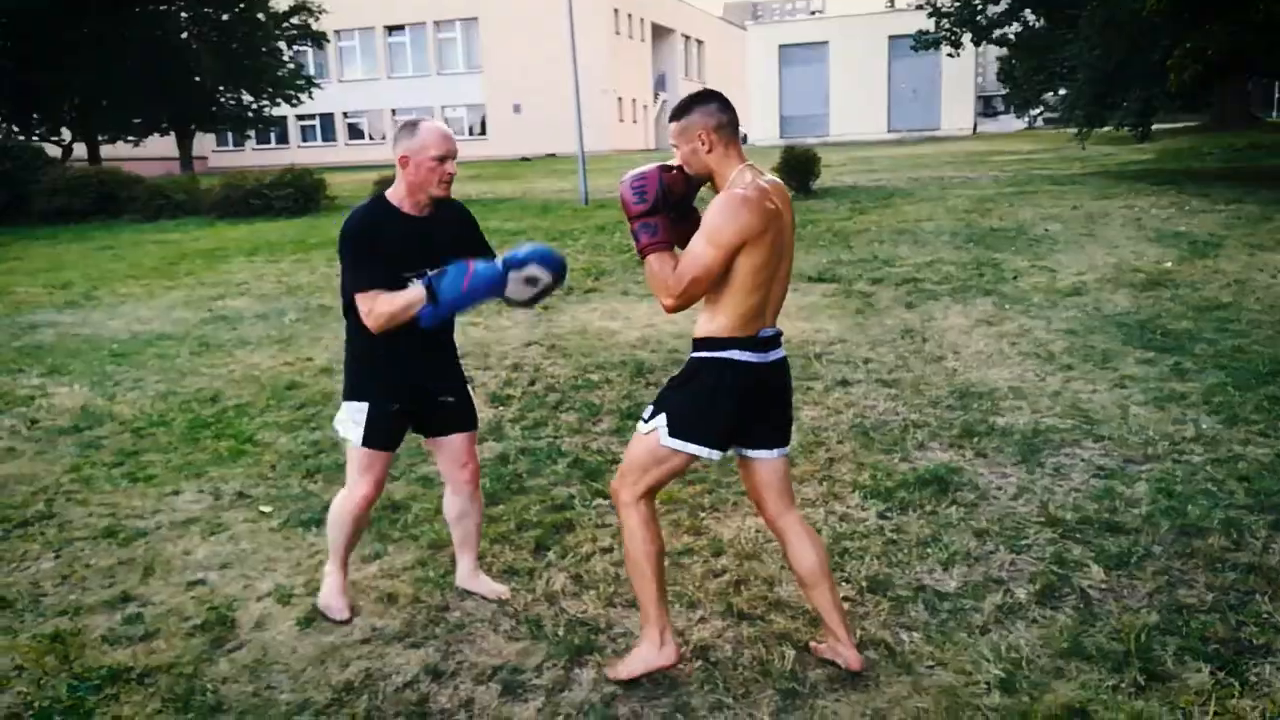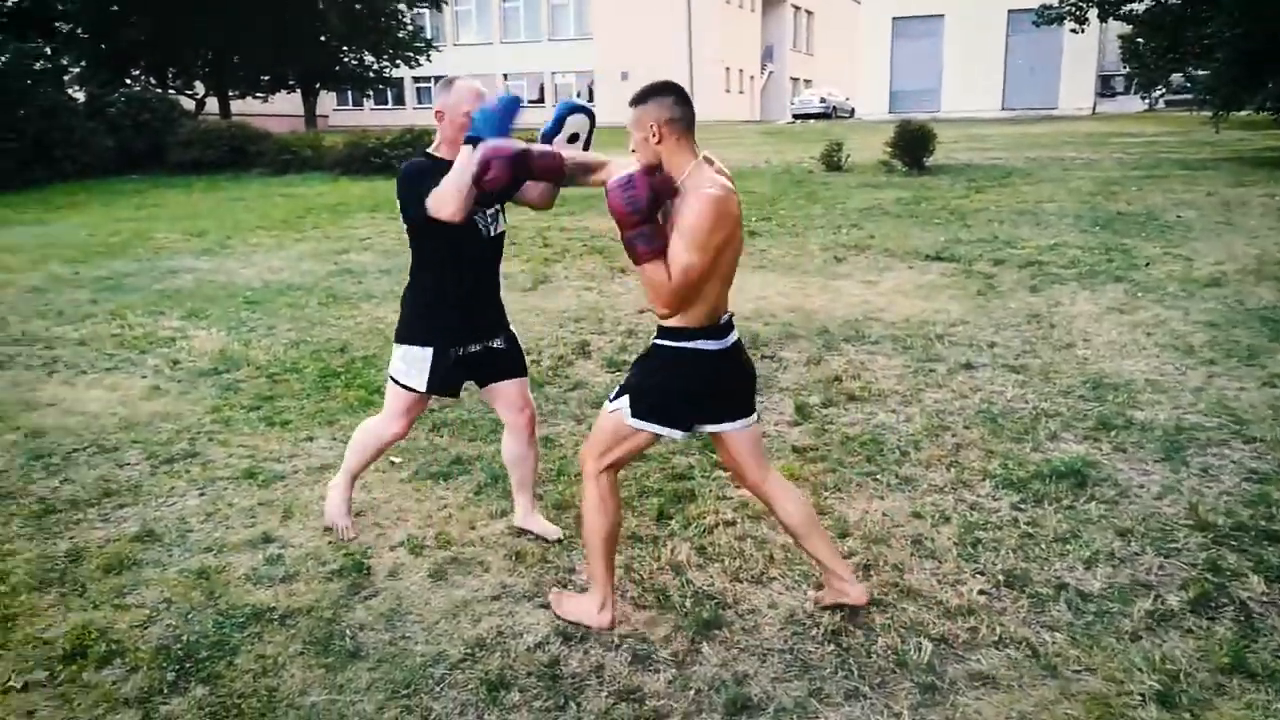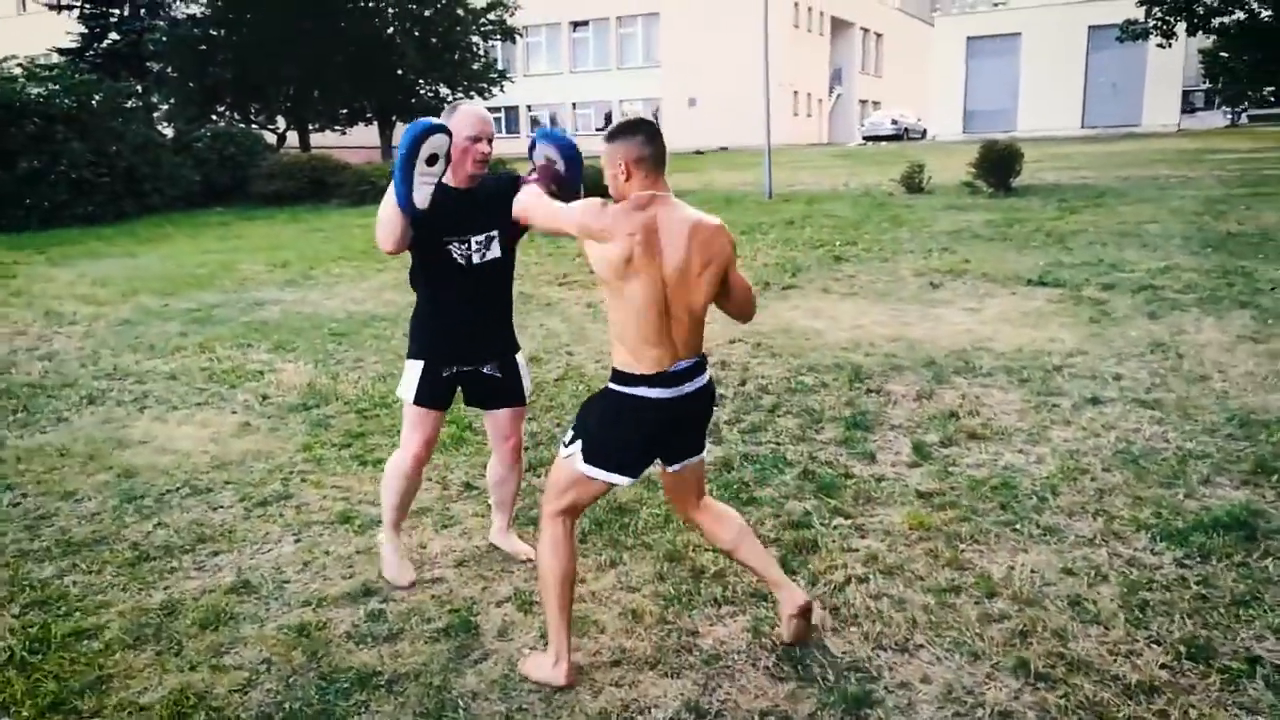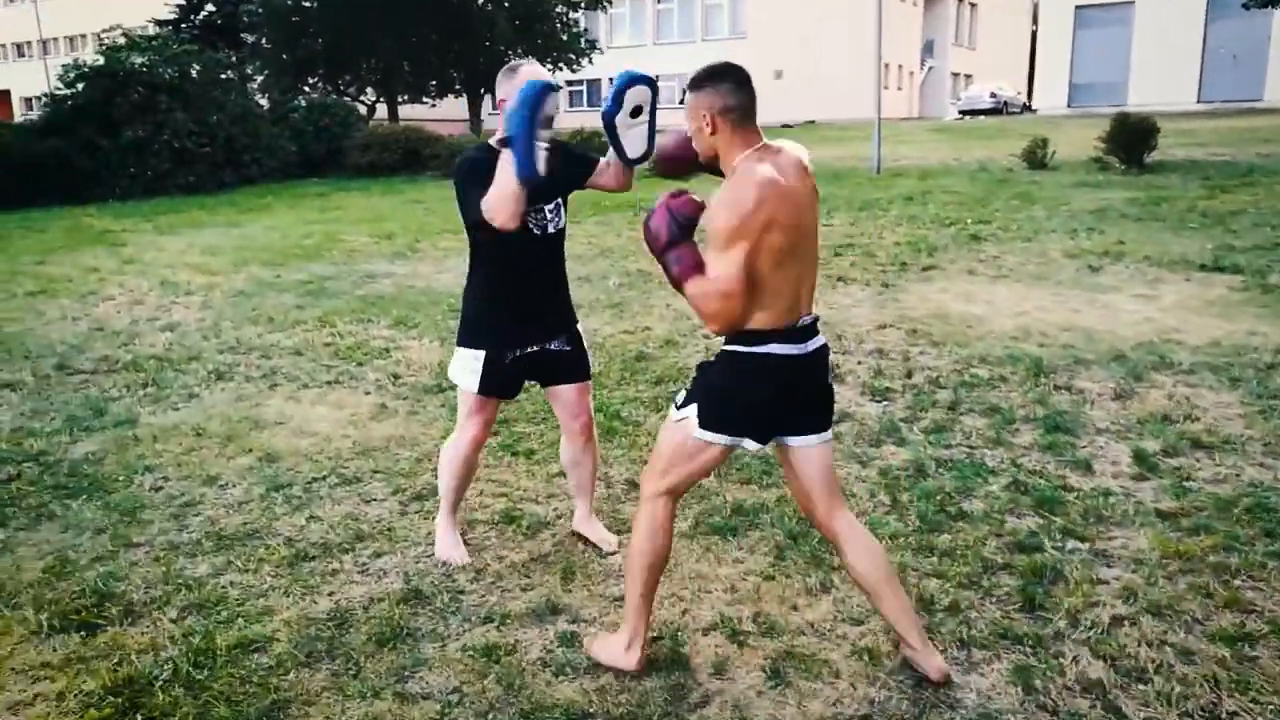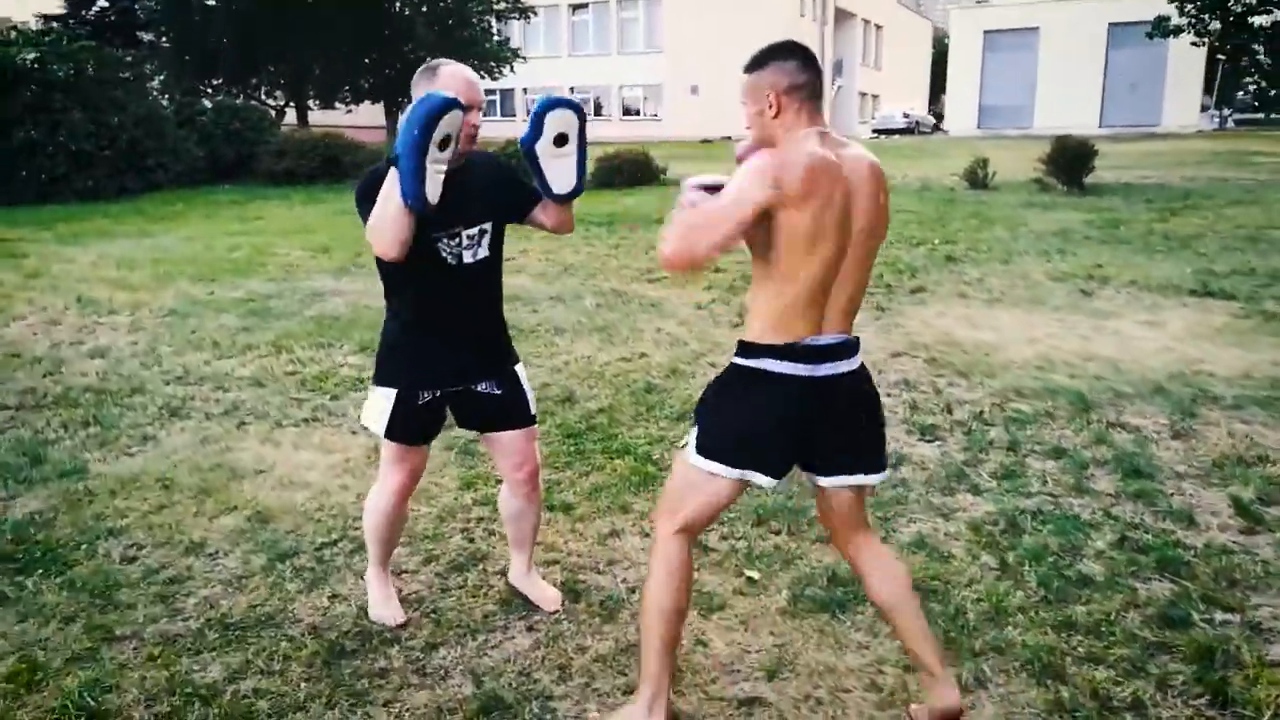
dt=1s
person 1, frame 1
left shoulder: (737, 203)
right shoulder: (772, 191)
left elbow: (673, 294)
left wrist: (647, 219)
right wrist: (678, 213)
left hip: (721, 370)
right hip: (766, 365)
left knee: (629, 490)
right knee: (779, 509)
left ankle: (656, 640)
right ankle: (841, 642)
person 1, frame 2
left shoulder: (704, 201)
right shoulder: (701, 174)
left elbow: (667, 300)
right elbow: (605, 169)
left wrist: (636, 224)
left hip: (680, 359)
right hip: (722, 353)
left knee: (596, 463)
right knee: (759, 475)
left ankle: (598, 601)
right ankle: (844, 580)
person 1, frame 3
left shoulder: (615, 220)
right shoulder: (713, 231)
left elbow: (526, 208)
right elbow: (744, 310)
left wrist: (536, 180)
left hip: (633, 403)
right hip: (692, 389)
left knee: (556, 511)
right knee: (693, 505)
left ankle: (556, 657)
right ankle: (787, 593)
person 1, frame 4
left shoulder: (738, 200)
right shoulder: (793, 161)
left elbow: (720, 316)
left wrist: (673, 248)
left hip: (748, 363)
right hip: (804, 356)
left knee: (658, 488)
right knee: (828, 508)
left ankle: (630, 639)
right ankle: (919, 646)
person 1, frame 5
left shoulder: (777, 168)
right shoulder: (868, 170)
left elbow: (682, 250)
left wrist: (689, 205)
right wrist: (724, 201)
left hip: (769, 383)
right hip: (843, 378)
left knee: (674, 528)
right knee: (857, 539)
person 2, frame 1
left shoulder: (455, 217)
right shoulder: (364, 226)
left elbow: (488, 272)
right elbow: (375, 316)
right wrist: (432, 291)
left hip: (439, 368)
right hip: (379, 378)
left knee: (464, 471)
right knee: (365, 487)
left ankle: (467, 568)
right ankle: (334, 576)
person 2, frame 2
left shoulder: (489, 161)
right shoulder: (416, 174)
left elbow: (543, 198)
right elbow: (450, 209)
right wrist: (472, 147)
left hip: (488, 322)
right hip: (431, 327)
left knee: (522, 415)
right knee: (395, 423)
left ankle: (525, 510)
right ankle: (341, 486)
person 2, frame 3
left shoulder: (504, 189)
right shoulder: (423, 196)
right elbow: (390, 243)
right wrist: (406, 176)
left hip: (495, 344)
right hip: (437, 346)
left knee: (509, 443)
right knee: (415, 448)
left ankle: (501, 529)
right ankle: (390, 537)
person 2, frame 4
left shoulder: (558, 155)
right shoulder: (476, 163)
left elbow: (616, 178)
right elbow: (505, 217)
right wrist: (516, 143)
left hip: (554, 318)
right hip: (493, 324)
left knee: (579, 421)
right knee: (473, 431)
left ankle: (585, 515)
right ankle: (446, 522)
person 2, frame 5
left shoulder: (488, 171)
right shoulder: (383, 180)
left elbow: (559, 222)
right elbow: (388, 247)
right wrist: (412, 164)
left hip: (488, 354)
right hip: (413, 361)
left knee: (523, 469)
right knee: (398, 479)
left ankle: (522, 568)
right ankle: (378, 575)
